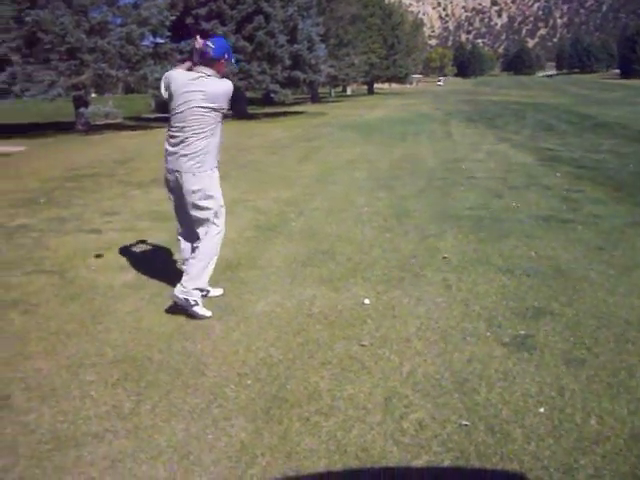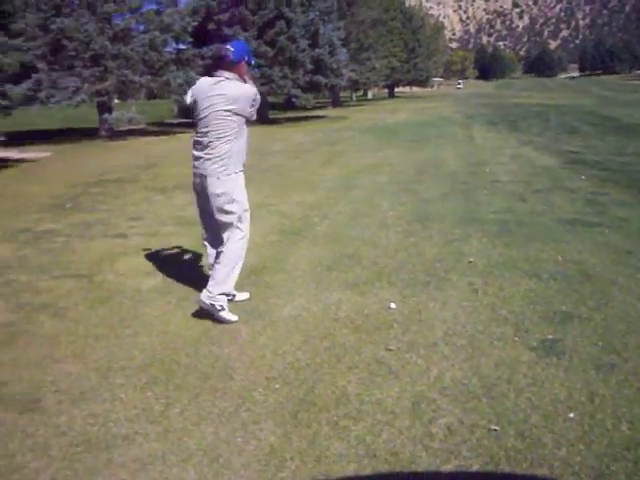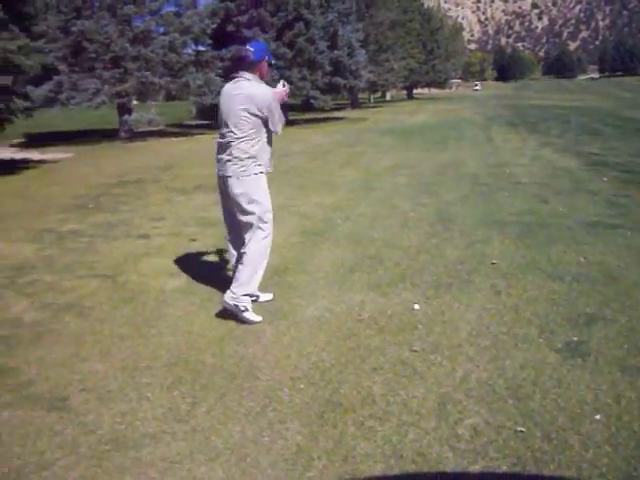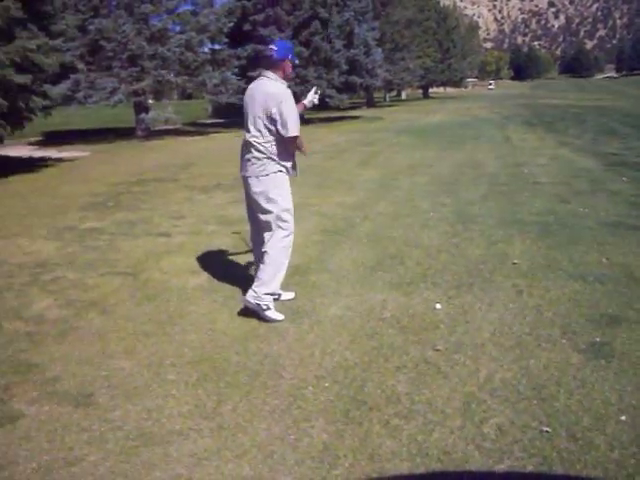
dt=0.2s
person 1, frame 1
left shoulder: (177, 79)
right shoulder: (224, 88)
left wrist: (195, 59)
right wrist: (201, 59)
left hip: (173, 167)
right hip: (199, 170)
left knee: (189, 229)
right knee: (212, 228)
left ankle: (195, 283)
right ankle: (188, 290)
person 1, frame 2
left shoulder: (201, 85)
right shoulder: (246, 91)
left wrist: (220, 69)
right wrist: (242, 79)
left hip: (201, 171)
right hip: (225, 173)
left knee: (214, 233)
right knee: (236, 232)
left ankle: (221, 288)
right ankle: (214, 295)
person 1, frame 3
left shoulder: (228, 89)
right shoulder: (263, 92)
right elbow: (277, 126)
right wrist: (278, 100)
left hip: (226, 171)
right hip: (247, 173)
left knee: (238, 233)
right knee: (260, 232)
left ankle: (246, 289)
right ankle: (238, 296)
person 1, frame 4
left shoulder: (255, 87)
right shoulder: (280, 91)
right elbow: (289, 136)
left wrist: (305, 103)
right wrist: (301, 149)
left hip: (252, 170)
right hip: (269, 171)
left knee: (262, 232)
right knee: (280, 232)
left ankle: (267, 287)
right ankle: (260, 296)
